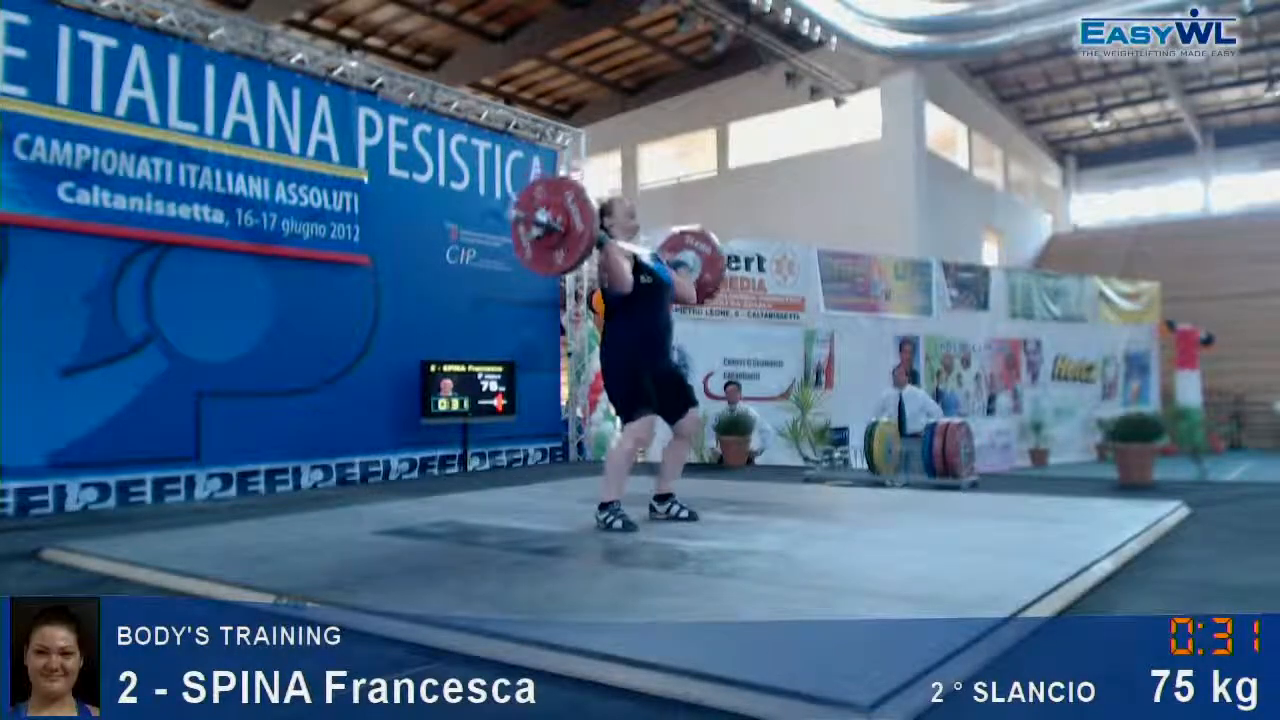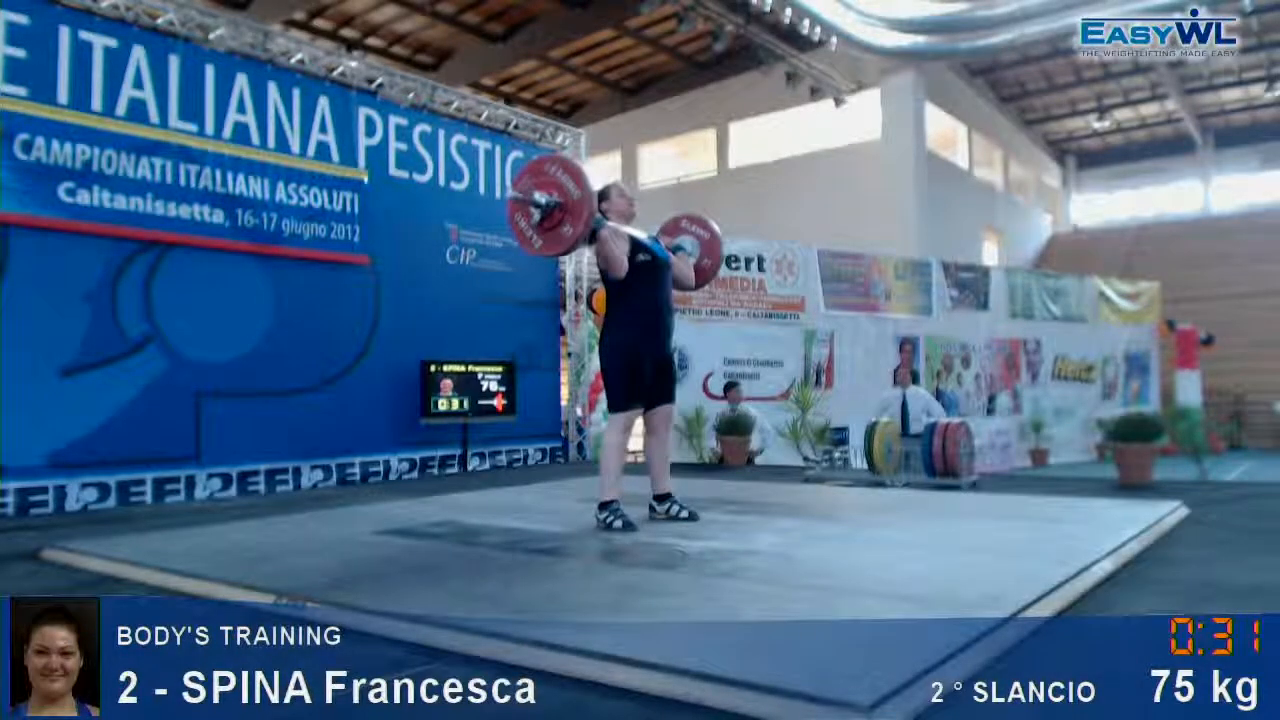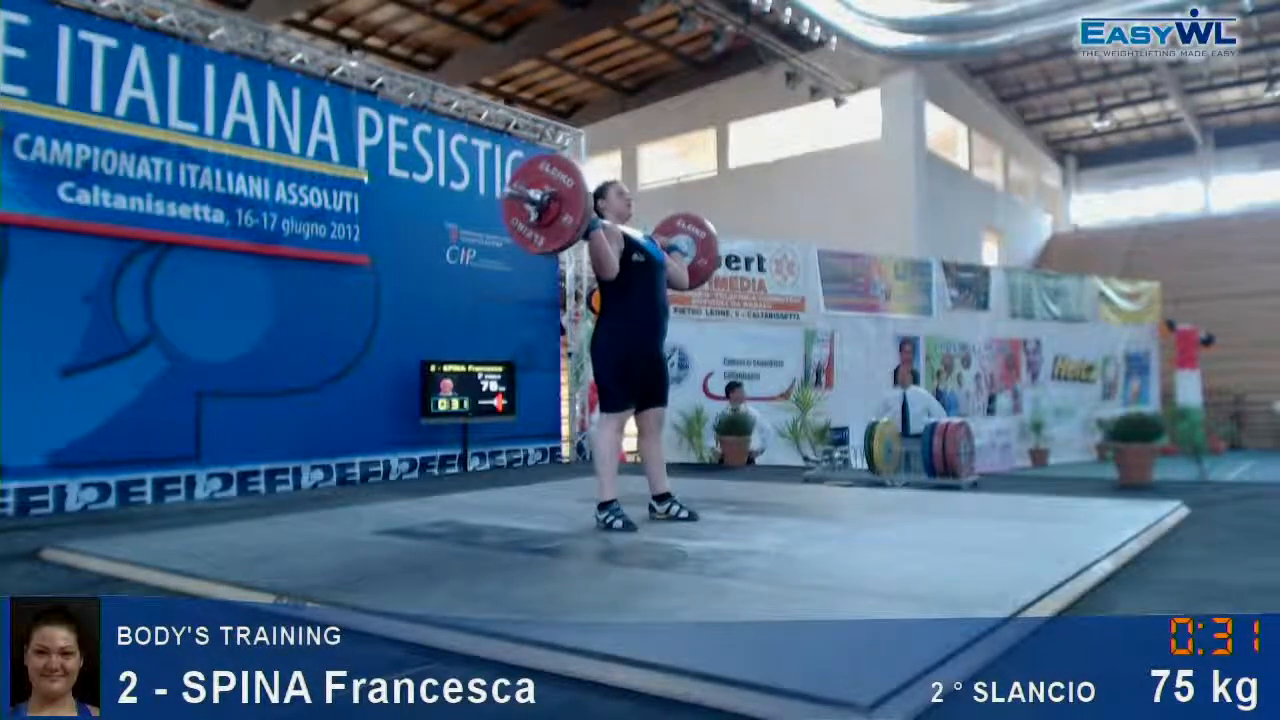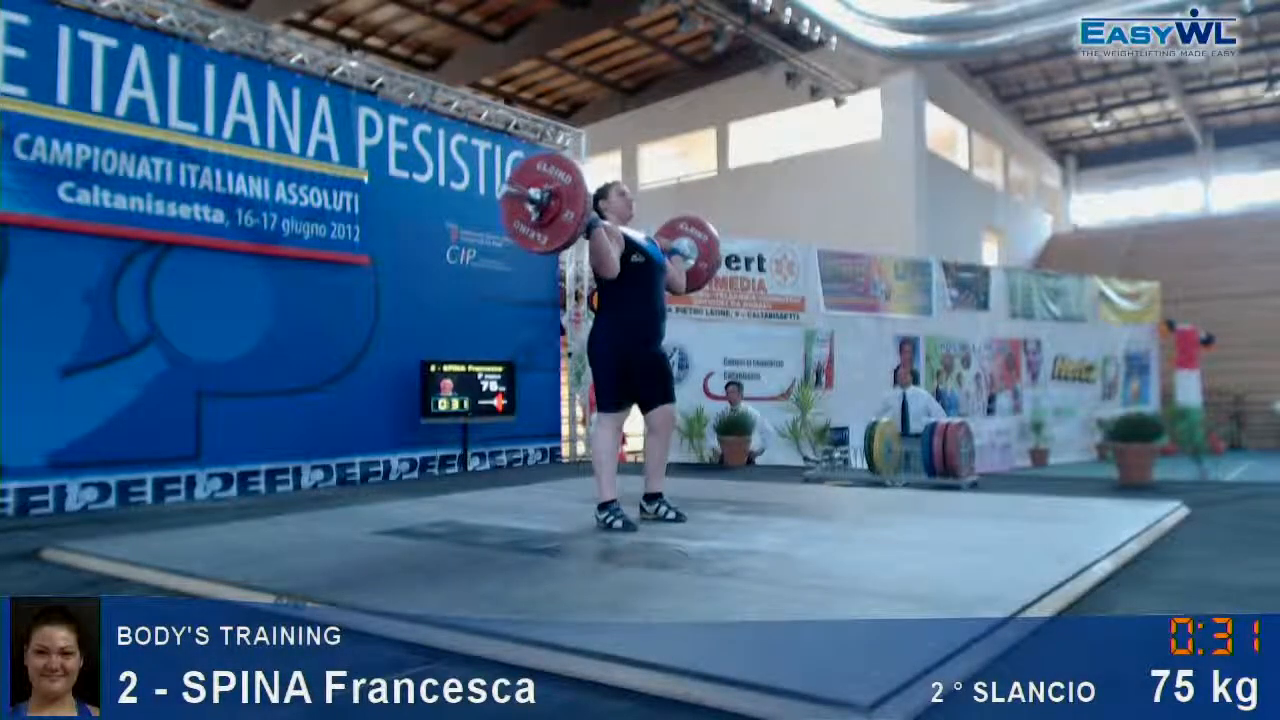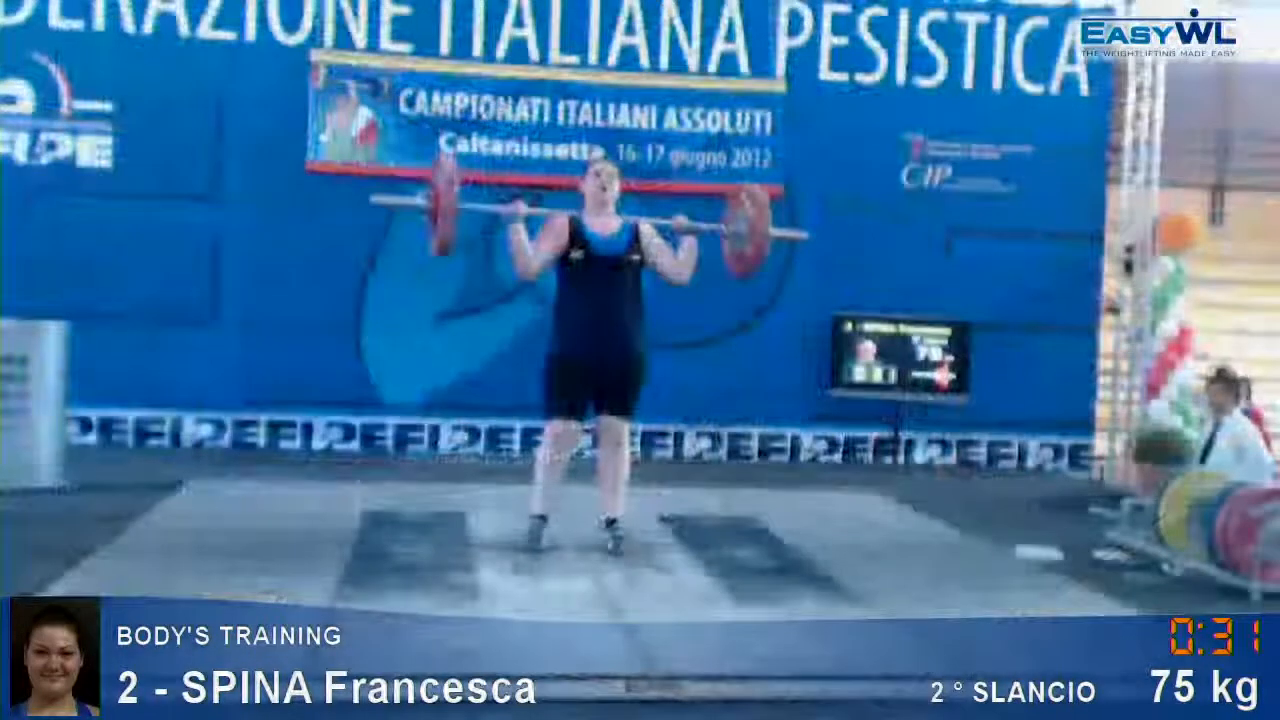
dt=0.5s
person 1, frame 1
left shoulder: (653, 260)
right shoulder: (614, 255)
left elbow: (689, 296)
right elbow: (623, 284)
left wrist: (675, 265)
right wrist: (604, 243)
left hip: (658, 360)
right hip: (625, 359)
left knee: (689, 425)
right knee: (640, 430)
left ankle: (663, 499)
right ankle: (608, 507)
person 1, frame 2
left shoulder: (649, 242)
right shoulder: (610, 236)
left elbow: (687, 280)
right elbow: (618, 269)
left wrist: (676, 249)
right wrist: (599, 227)
left hip: (658, 345)
right hip: (625, 343)
left knee: (661, 421)
right knee: (622, 420)
left ankle: (662, 499)
right ankle: (607, 506)
person 1, frame 3
left shoulder: (647, 241)
right shoulder: (607, 233)
left elbow: (681, 280)
right elbow: (609, 270)
left wrist: (672, 248)
right wrist: (592, 227)
left hip: (650, 346)
right hip: (617, 344)
left knee: (653, 422)
right knee: (614, 420)
left ankle: (662, 499)
right ankle: (607, 506)
person 1, frame 4
left shoulder: (649, 242)
right shoulder: (607, 234)
left elbow: (678, 285)
right elbow: (609, 269)
left wrist: (676, 253)
right wrist: (593, 227)
left hip: (649, 346)
right hip: (614, 344)
left knee: (664, 418)
right knee: (611, 419)
left ankle: (652, 498)
right ankle: (606, 505)
person 1, frame 5
left shoulder: (640, 233)
right shoulder: (563, 226)
left elbow: (681, 272)
right elbow: (528, 267)
left wrist: (687, 235)
right wrist: (516, 222)
left hip: (624, 353)
right hip: (572, 351)
left knee: (615, 435)
right knee: (559, 433)
left ankle: (613, 520)
right ankle: (538, 516)
